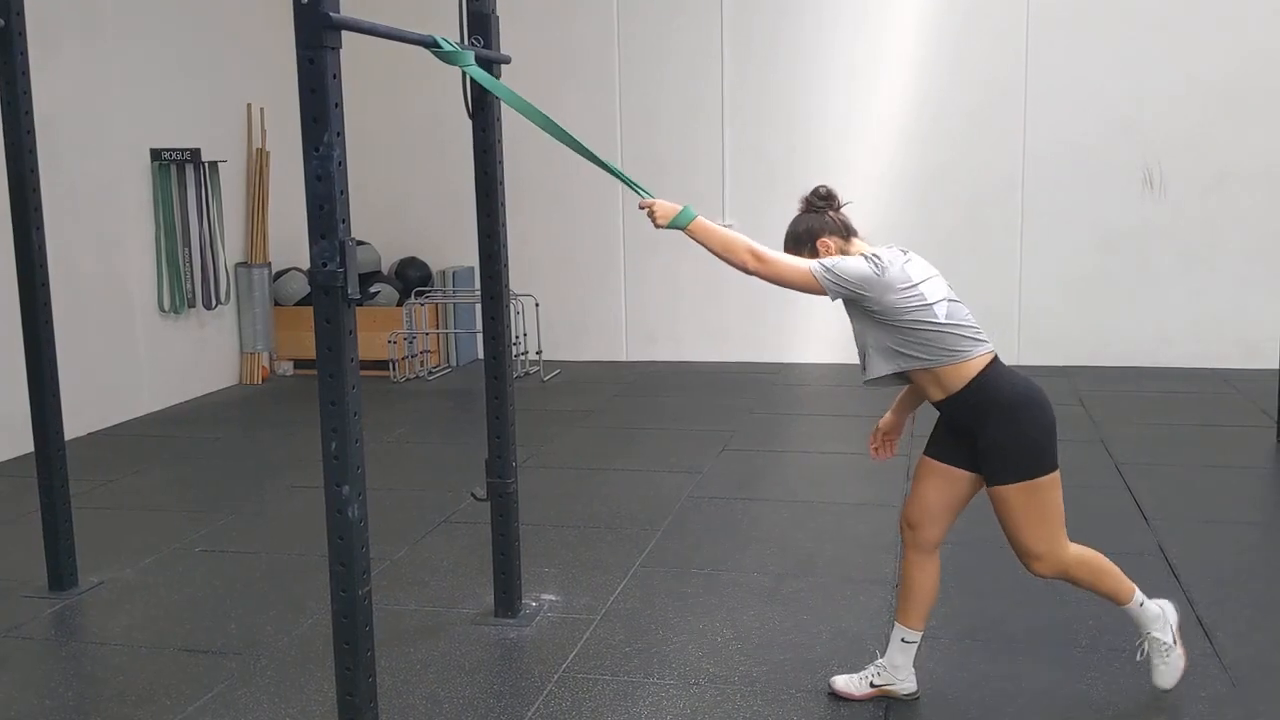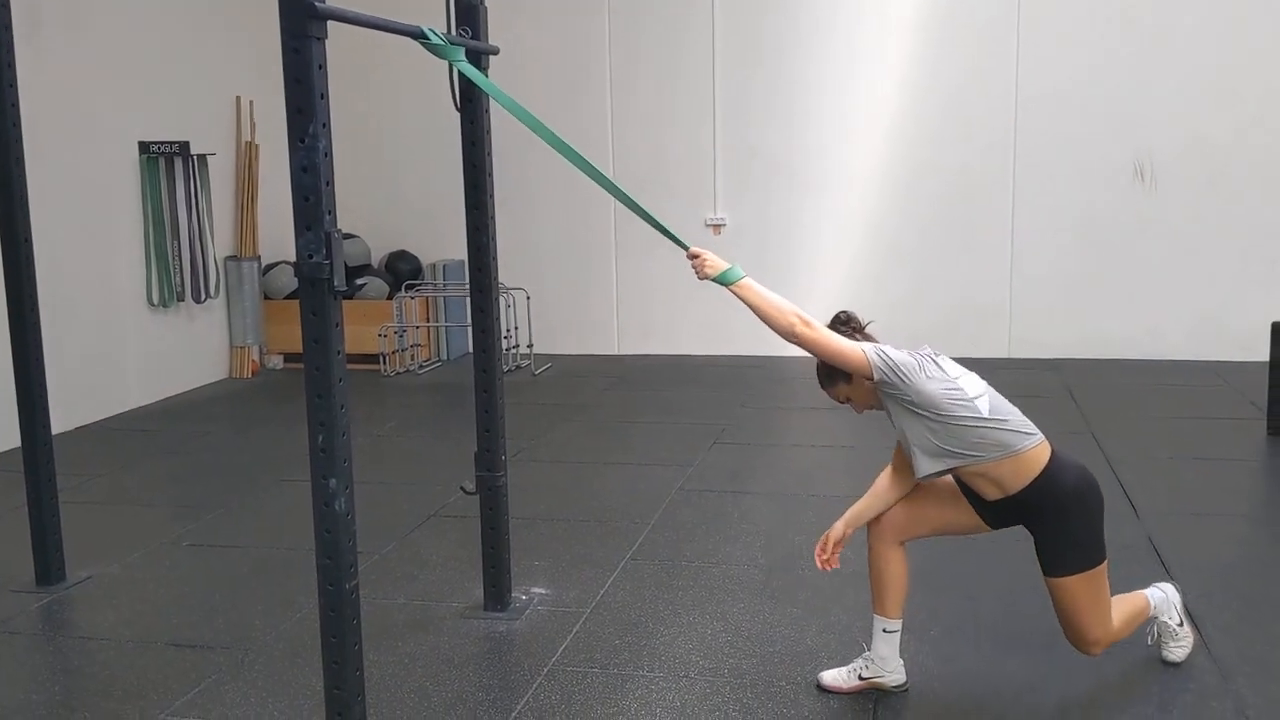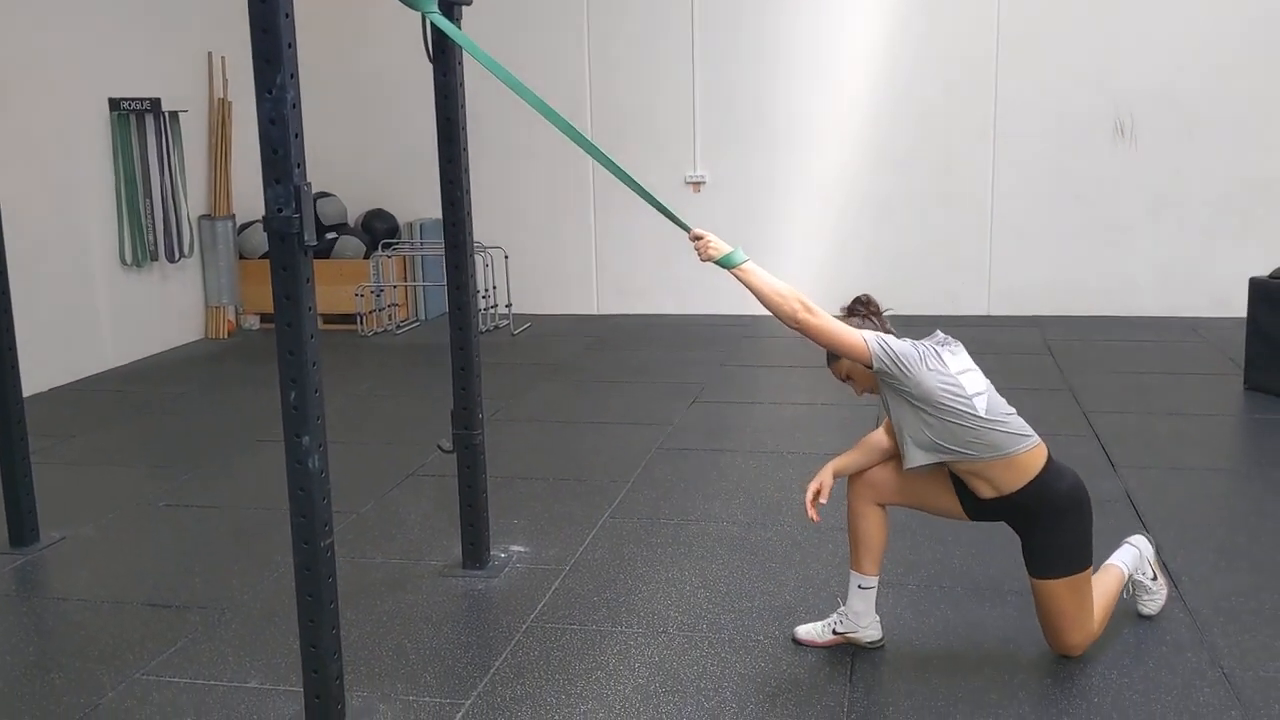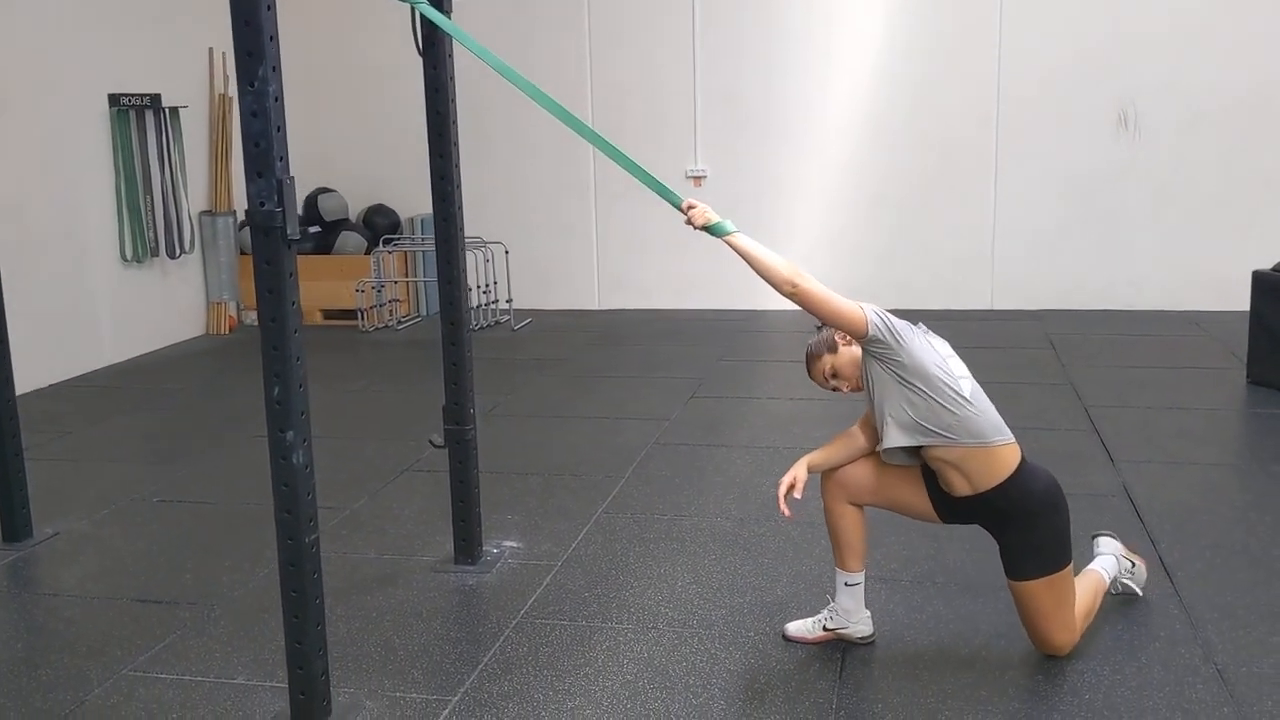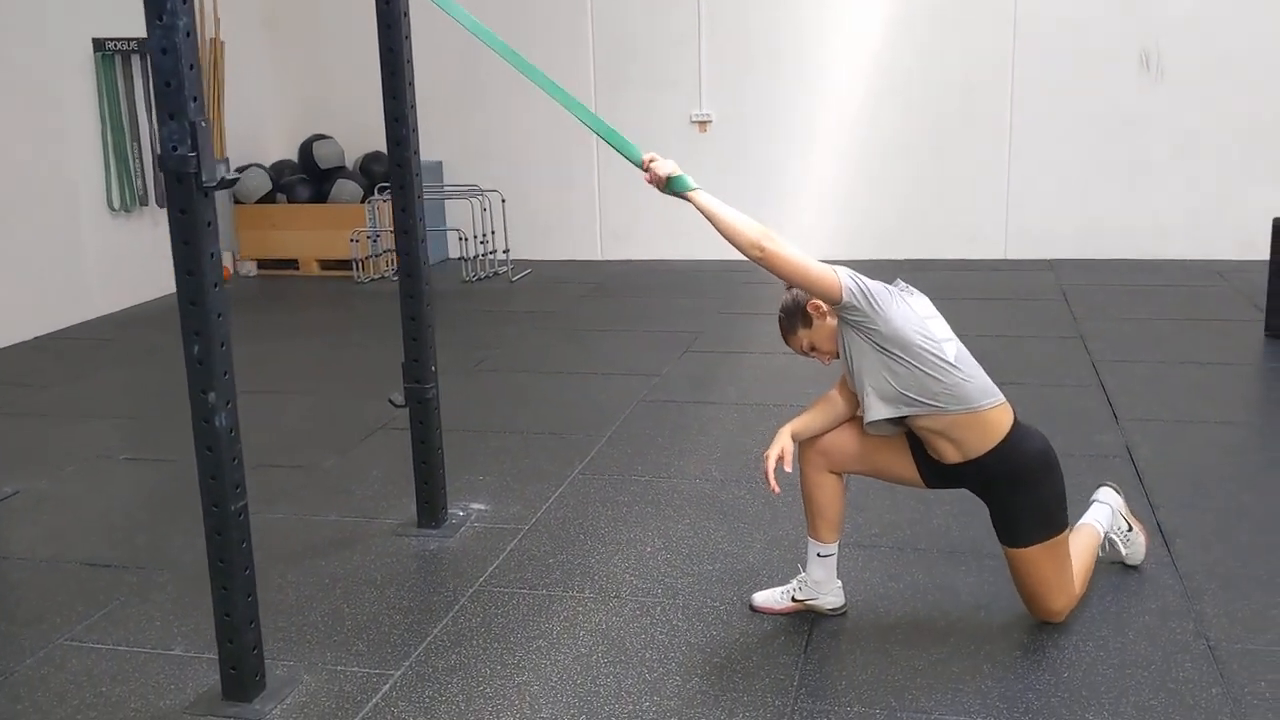
dt=1s
person 1, frame 1
left shoulder: (866, 272)
right shoulder: (892, 262)
left elbow: (756, 261)
left wrist: (682, 218)
right wrist: (898, 415)
left hip: (1008, 415)
right hip: (965, 417)
left knee: (1044, 556)
right knee: (918, 531)
left ankle: (1153, 619)
right ankle: (896, 671)
person 1, frame 2
left shoulder: (905, 371)
right shoulder: (904, 388)
left elbow: (802, 329)
right elbow: (904, 472)
left wrist: (730, 276)
right wrist: (846, 524)
left hip: (1059, 498)
right hip: (1002, 491)
left knee: (1091, 637)
right knee: (885, 525)
left ankle: (1160, 602)
right ankle: (884, 663)
person 1, frame 3
left shoulder: (903, 359)
right shoulder: (914, 365)
left elbow: (802, 314)
right elbow: (891, 436)
left wrist: (732, 259)
right wrist: (833, 468)
left hip: (1049, 501)
right hip: (987, 488)
left knee: (1071, 644)
right knee: (867, 482)
left ankle: (1130, 559)
right ankle: (859, 620)
person 1, frame 4
left shoulder: (891, 341)
right shoulder: (884, 372)
left elbow: (795, 285)
right elbow: (866, 435)
left wrist: (723, 229)
right wrist: (807, 462)
left hip: (1023, 502)
right hip: (958, 492)
left knee: (1056, 643)
right knee: (839, 480)
left ankle: (1107, 564)
right ankle: (850, 617)
person 1, frame 5
left shoulder: (868, 304)
right shoulder: (861, 331)
left elbow: (762, 246)
right elbow: (847, 397)
left wrist: (685, 187)
right wrist: (789, 430)
left hip: (1014, 466)
right hip: (944, 455)
left knee: (1052, 608)
right knee: (818, 449)
left ankle: (1103, 515)
right ankle: (820, 587)
